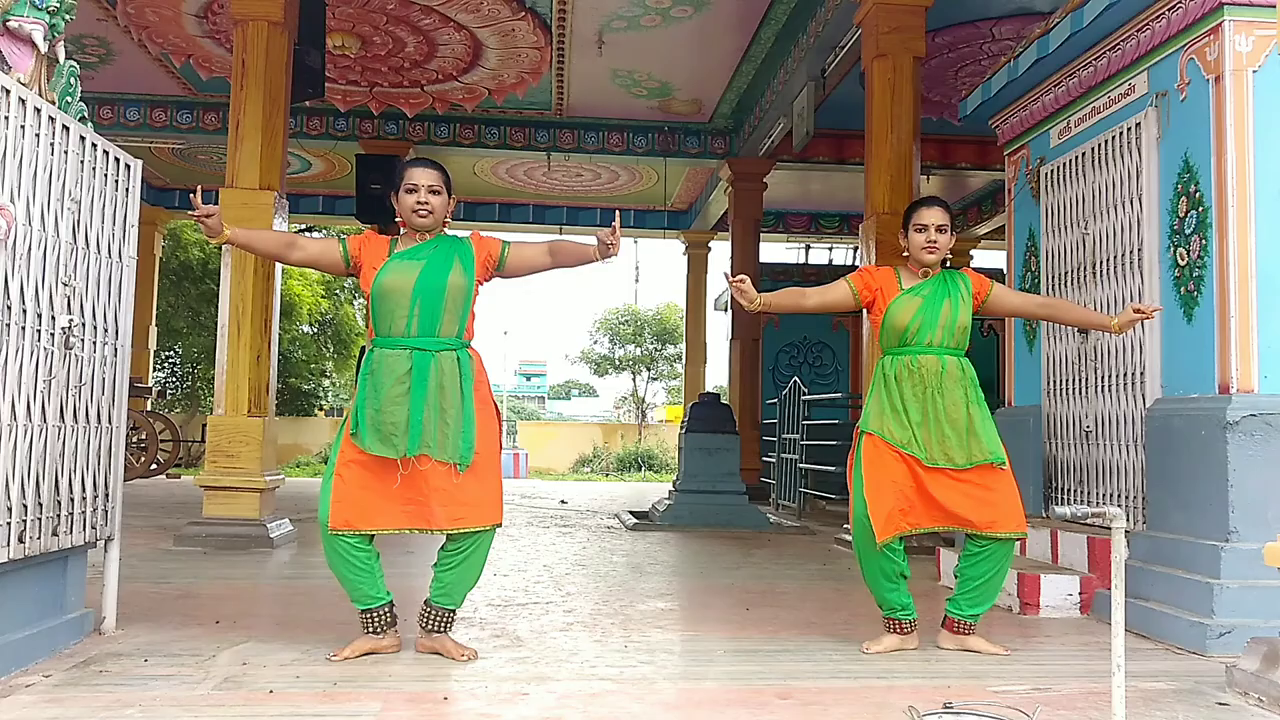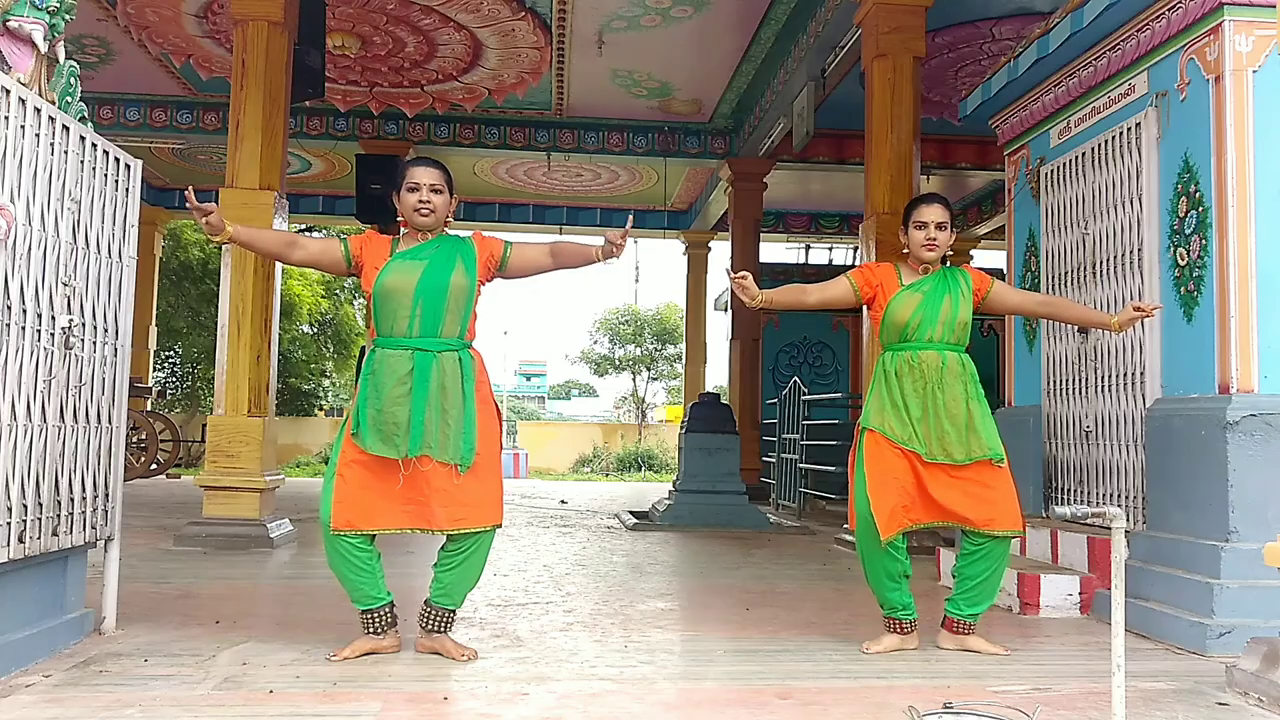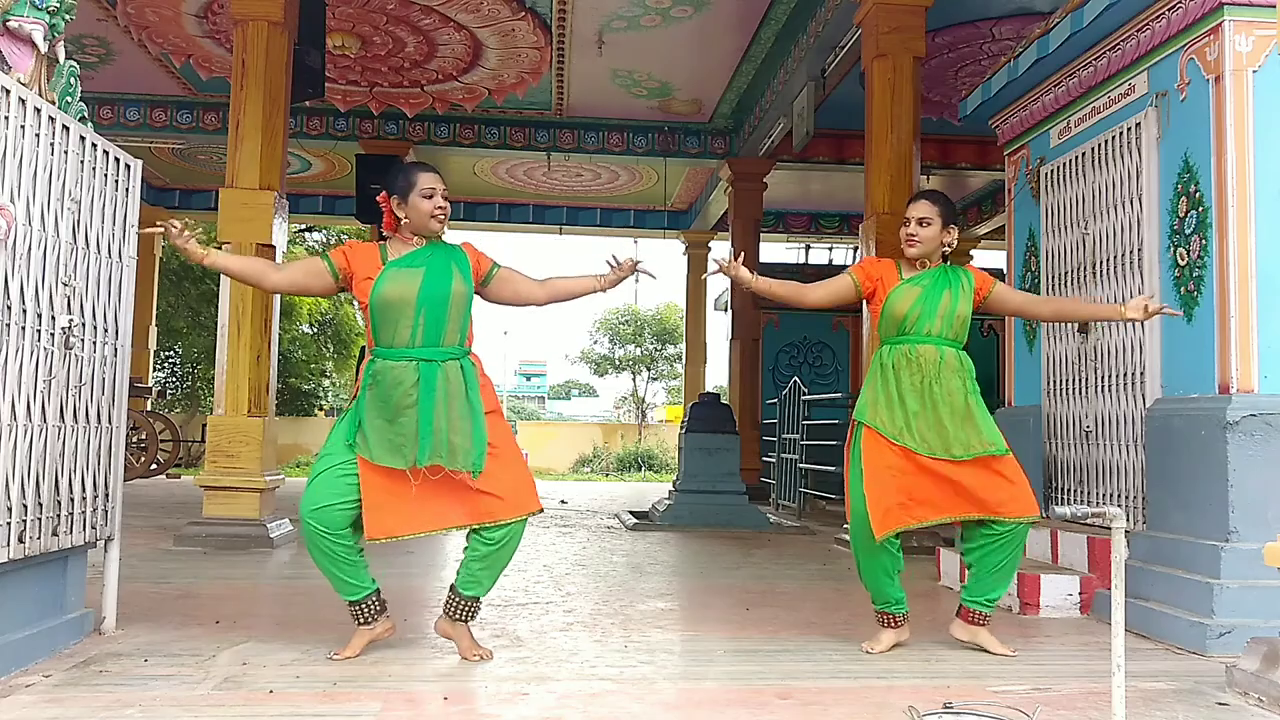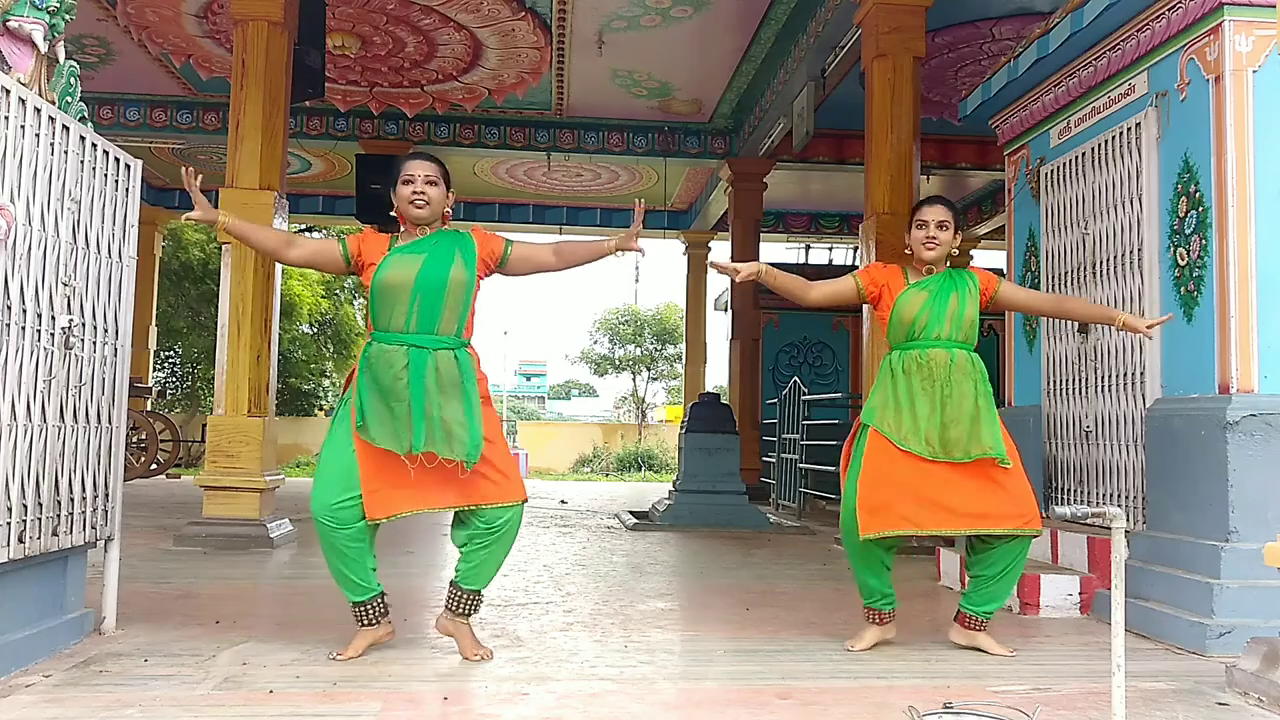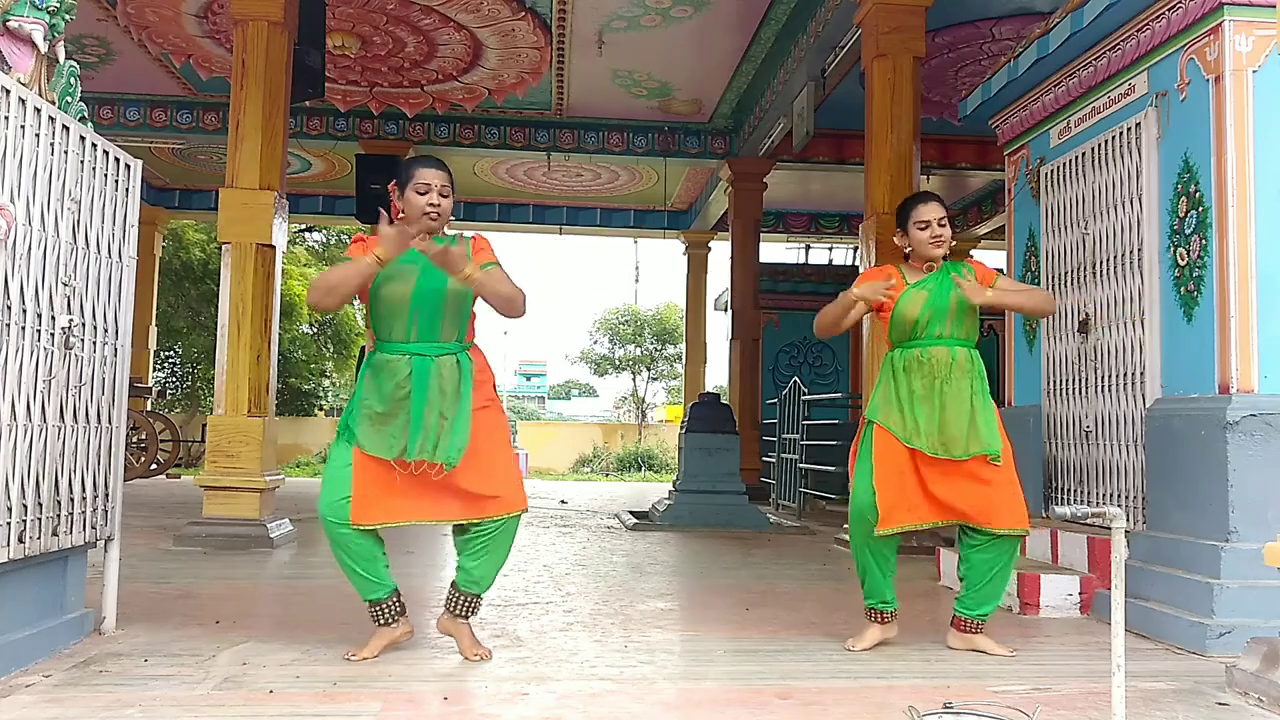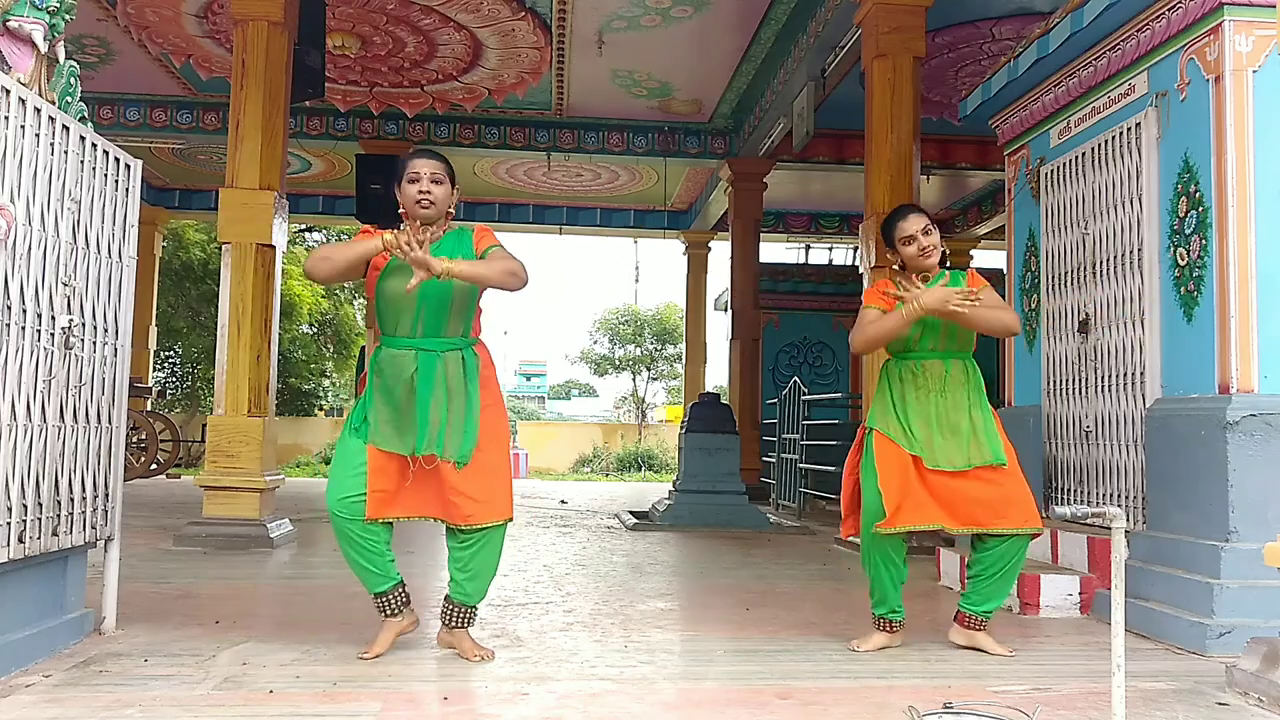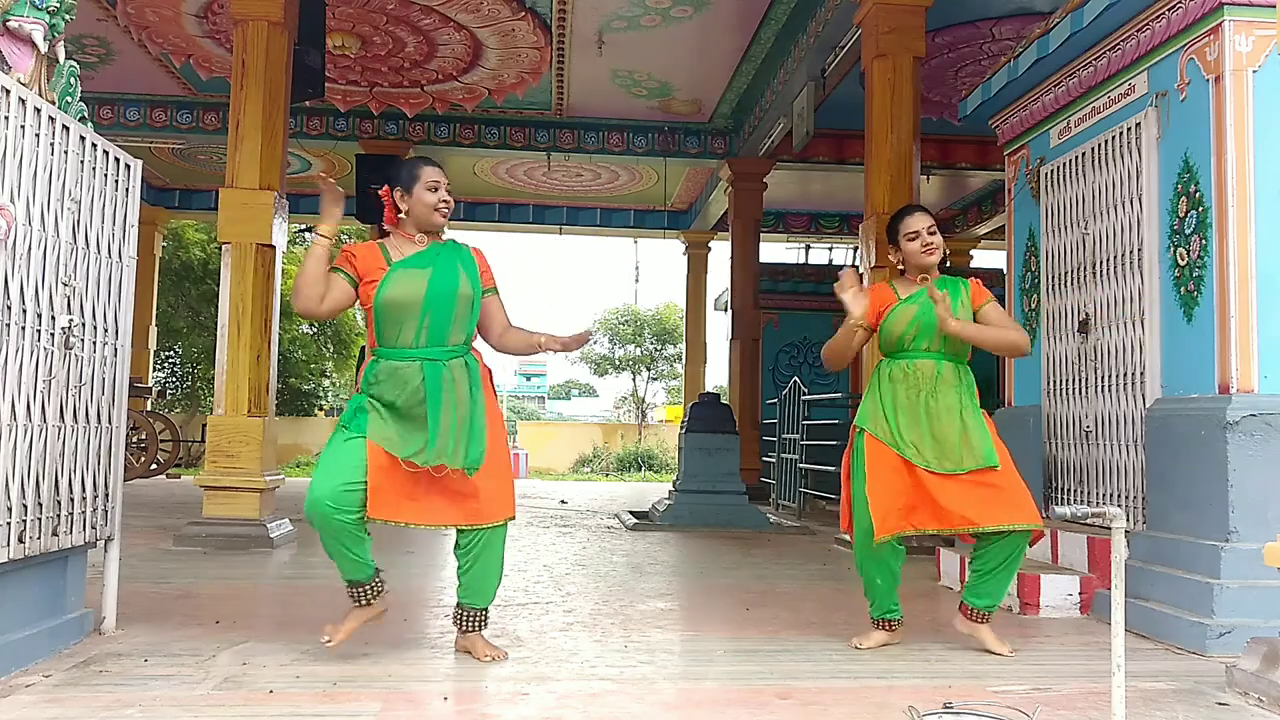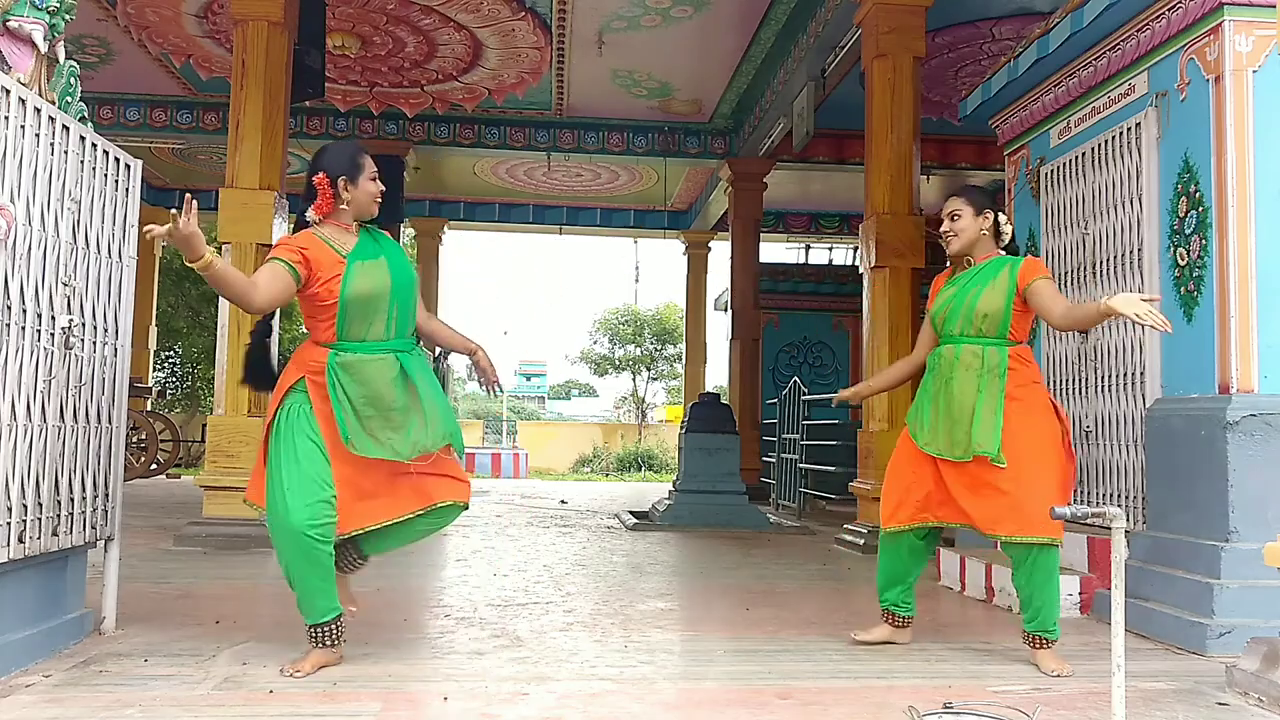
dt=0.4s
person 1, frame 1
left shoulder: (473, 251)
right shoulder: (370, 249)
left elbow: (548, 254)
right elbow: (294, 247)
left wrist: (595, 250)
right wrist: (227, 232)
left hip: (454, 396)
right hip: (384, 395)
left knee: (473, 514)
right knee: (342, 513)
left ankle: (435, 627)
right ankle: (379, 627)
person 1, frame 2
left shoulder: (475, 250)
right shoulder: (371, 249)
left elbow: (550, 254)
right elbow: (295, 247)
left wrist: (601, 249)
right wrist: (226, 229)
left hip: (455, 396)
right hip: (385, 395)
left knee: (471, 514)
right knee: (344, 512)
left ankle: (435, 627)
right ankle: (379, 628)
person 1, frame 3
left shoulder: (465, 259)
right shoulder: (359, 258)
left elbow: (536, 292)
right elbow: (275, 276)
left wrist: (606, 280)
right wrist: (200, 251)
left hip: (460, 401)
right hip: (384, 404)
left knee: (506, 510)
right knee: (320, 515)
left ankle: (458, 616)
right ankle: (371, 616)
person 1, frame 4
left shoulder: (475, 245)
right shoulder: (370, 246)
left elbow: (551, 255)
right elbow: (290, 248)
left wrist: (612, 244)
right wrist: (220, 217)
left hip: (451, 390)
right hip: (379, 390)
left knee: (499, 501)
right knee: (333, 506)
left ankle: (458, 613)
right ankle: (373, 619)
person 1, frame 5
left shoulder: (473, 248)
right shoulder: (366, 252)
left elbow: (516, 305)
right elbow: (320, 297)
left wrist: (463, 267)
right wrist: (381, 251)
left hip: (461, 393)
right hip: (384, 396)
left knee: (498, 505)
right knee: (339, 507)
left ankle: (458, 613)
right ankle: (390, 619)
person 1, frame 6
left shoulder: (475, 241)
right shoulder: (375, 244)
left elbow: (517, 275)
right elbow: (315, 266)
left wrist: (442, 265)
right wrist: (386, 245)
left hip: (461, 391)
right hip: (391, 392)
left knee: (481, 510)
right knee: (349, 501)
left ankle: (456, 624)
right ankle: (395, 610)
person 1, frame 7
left shoulder: (468, 258)
right shoulder: (365, 258)
left elbow: (502, 334)
right elbow: (312, 307)
left wrist: (559, 342)
right wrist: (324, 233)
left hip: (459, 399)
right hip: (384, 398)
left knee: (484, 513)
right knee: (326, 497)
left ankle: (470, 628)
right ankle: (366, 591)
person 1, frame 8
left shoulder: (382, 243)
right shoulder: (303, 249)
left elbow: (413, 315)
right elbow: (256, 296)
left wrist: (469, 347)
right wrist: (198, 254)
left hip: (396, 395)
right hip: (326, 396)
left knee: (444, 495)
right knee: (303, 519)
left ankle: (347, 555)
right ankle: (326, 638)
person 2, frame 1
left shoulder: (968, 285)
right shoulder: (876, 281)
left elbow: (1040, 306)
right elbow: (810, 297)
left wrist: (1113, 322)
right wrist: (759, 301)
left hip: (958, 415)
right hip: (894, 413)
left knee: (997, 518)
right knee: (874, 519)
left ankle: (960, 624)
right ankle: (900, 625)
person 2, frame 2
left shoulder: (969, 282)
right shoulder: (876, 277)
left elbow: (1041, 304)
right elbow: (811, 295)
left wrist: (1113, 321)
right wrist: (760, 298)
left hip: (957, 410)
right hip: (895, 409)
left knee: (990, 515)
right knee: (878, 515)
left ankle: (960, 625)
right ankle: (900, 624)
person 2, frame 3
left shoulder: (969, 281)
right shoulder: (877, 272)
left elbow: (1042, 306)
right elbow: (809, 294)
left wrist: (1121, 312)
right wrist: (752, 282)
left hip: (954, 406)
right hip: (890, 406)
left knee: (1008, 505)
right knee: (872, 512)
left ankle: (972, 616)
right ankle: (892, 619)
person 2, frame 4
left shoulder: (975, 282)
right shoulder: (883, 277)
left elbow: (1049, 302)
right elbow: (811, 291)
left wrist: (1121, 320)
right wrist: (759, 272)
left hip: (966, 410)
right hip: (901, 409)
left knee: (1011, 517)
right knee: (862, 510)
left ankle: (971, 621)
right ankle: (880, 615)
person 2, frame 5
left shoulder: (971, 273)
right shoulder: (882, 280)
left elbow: (1044, 303)
right elbow: (822, 328)
left wrist: (992, 296)
right wrist: (853, 299)
left hip: (964, 406)
right hip: (900, 404)
left knee: (995, 515)
right knee: (871, 507)
left ankle: (967, 624)
right ankle: (881, 615)
person 2, frame 6
left shoulder: (967, 281)
right shoulder: (884, 293)
left elbow: (1011, 323)
right elbow: (859, 342)
left wrist: (939, 307)
right wrist: (919, 306)
left hip: (965, 414)
right hip: (900, 413)
left knee: (1010, 514)
right knee: (882, 509)
left ankle: (971, 621)
right ankle: (887, 623)
person 2, frame 7
left shoulder: (971, 290)
right shoulder: (879, 295)
left elbow: (1020, 341)
right elbow: (835, 360)
left wrist: (955, 327)
right wrist: (854, 320)
left hip: (957, 416)
right hip: (890, 416)
left knee: (1011, 516)
right knee: (877, 518)
left ankle: (974, 613)
right ankle: (886, 620)
person 2, frame 8
left shoulder: (1022, 270)
right shoulder: (944, 282)
left elbow: (1061, 313)
right elbow: (922, 354)
left wrist: (1107, 308)
right wrist: (866, 388)
left hip: (1007, 405)
right hip: (942, 407)
left knee: (1024, 515)
right knee: (910, 509)
left ankle: (1040, 637)
right ankle: (895, 618)
